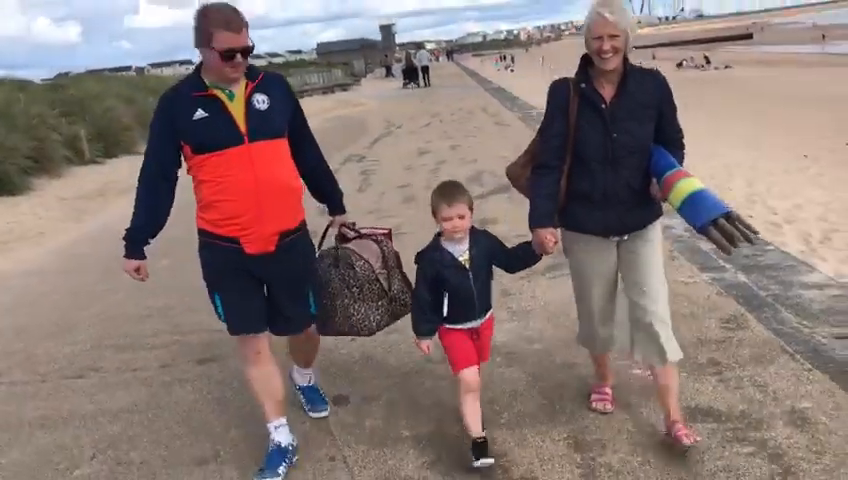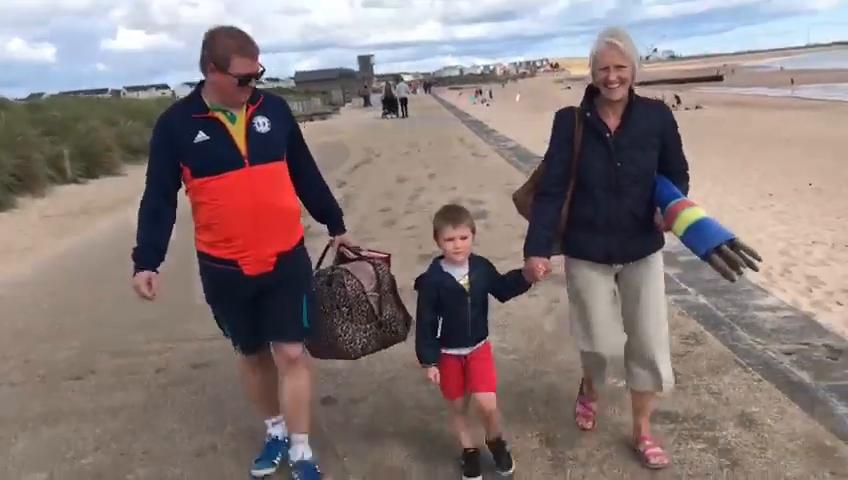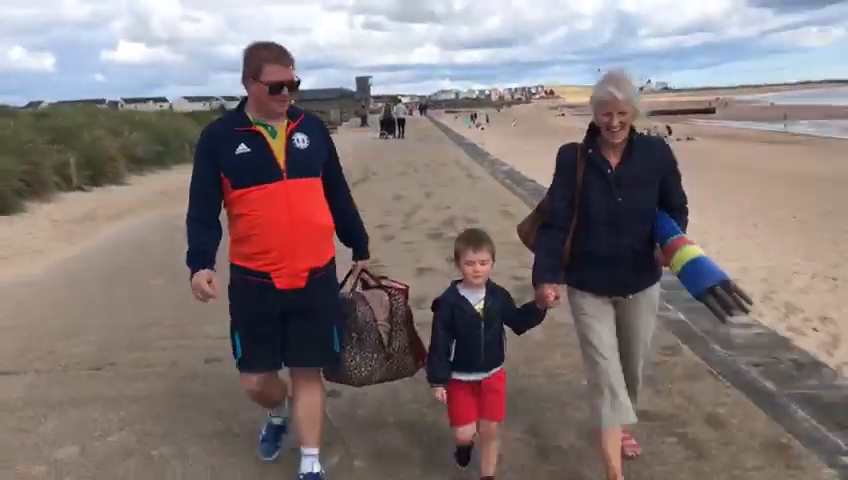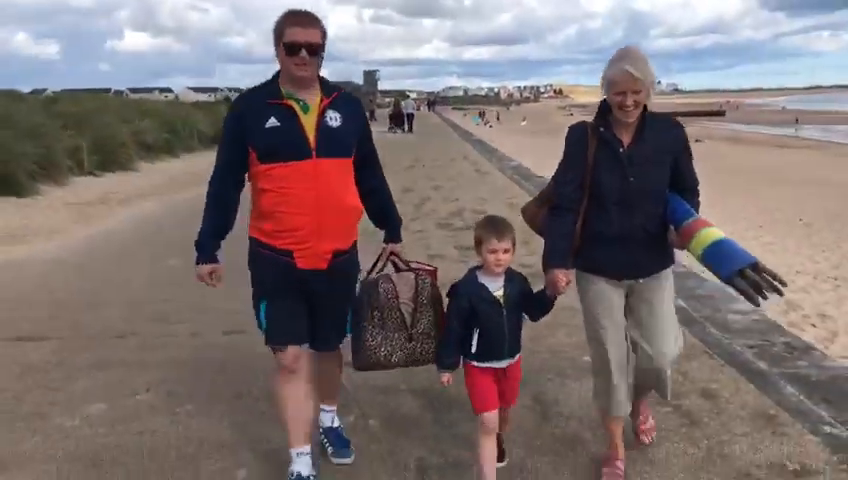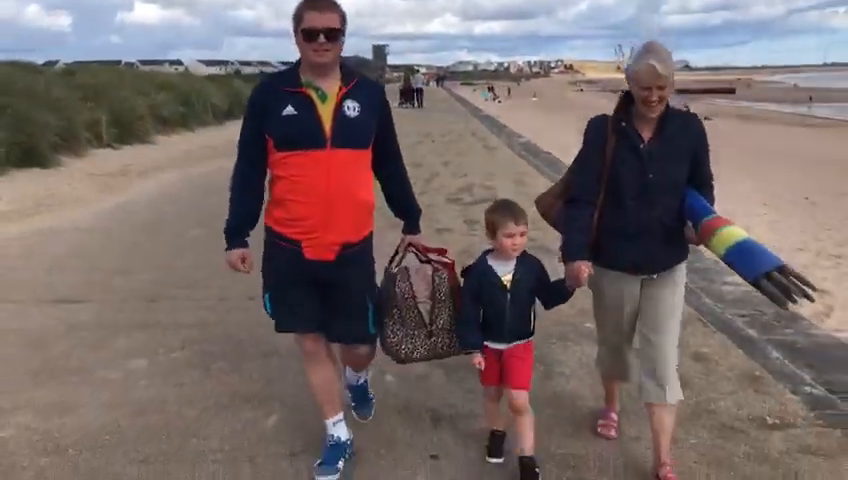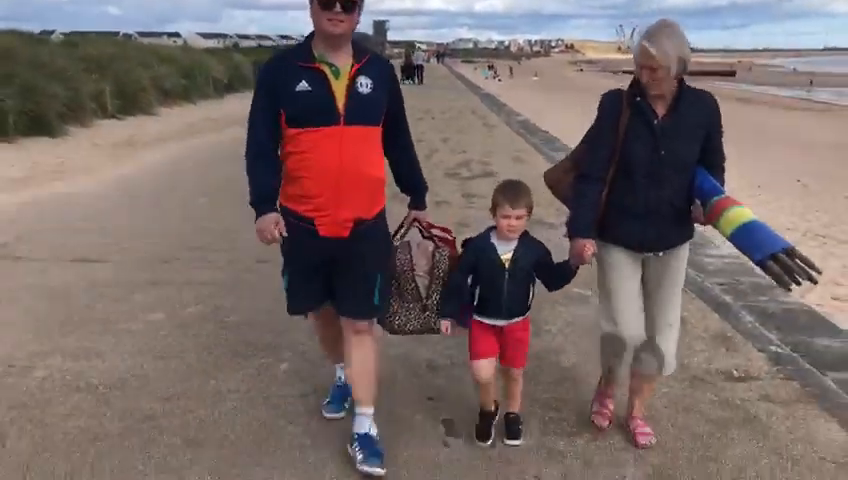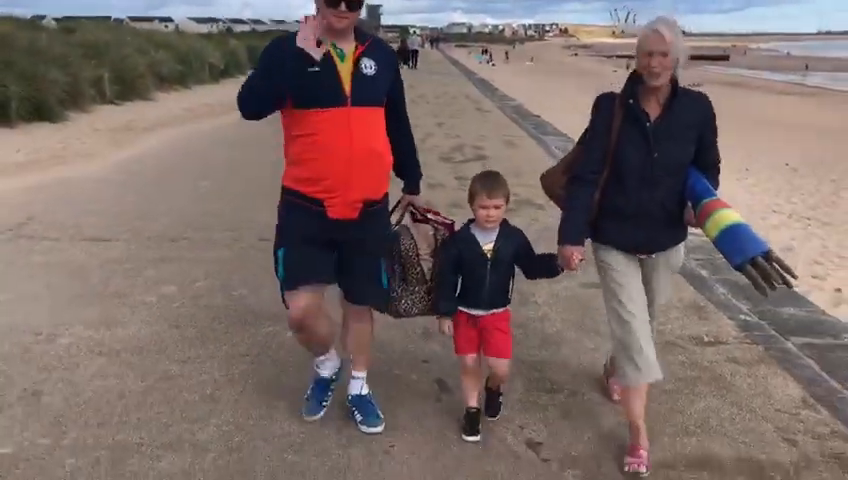
dt=0.3s
person 1, frame 1
left shoulder: (274, 87)
right shoulder: (177, 104)
left elbow: (306, 153)
right elbow: (156, 178)
left wrist: (334, 204)
right wrist: (136, 243)
left hip: (289, 239)
right hip: (224, 249)
left knee: (303, 329)
right knee: (251, 342)
left ankle: (304, 376)
right ankle: (281, 440)
person 1, frame 2
left shoulder: (274, 109)
right shoulder: (176, 126)
left elbow: (305, 173)
right elbow: (159, 199)
left wrist: (335, 224)
right wrist: (147, 261)
left hip: (287, 259)
right hip: (225, 269)
left knee: (291, 354)
right knee: (253, 355)
right ankle: (276, 431)
person 1, frame 3
left shoulder: (313, 130)
right shoulder: (219, 137)
left elbow: (338, 195)
right elbow: (203, 210)
left wrist: (359, 249)
right wrist: (201, 263)
left hip: (316, 279)
right hip: (253, 283)
left knee: (307, 373)
right knee: (256, 380)
right ankle: (277, 414)
person 1, frame 4
left shoulder: (347, 107)
right shoulder: (249, 109)
left elbow: (370, 175)
right elbow: (225, 184)
left wrist: (391, 230)
right wrist: (208, 249)
left hip: (337, 258)
right hip: (275, 259)
left knee: (327, 348)
right knee: (290, 359)
left ankle: (330, 420)
person 1, frame 5
left shoulder: (368, 94)
right shoulder: (269, 95)
left elbow: (389, 164)
right elbow: (248, 170)
left wrist: (410, 221)
right wrist: (237, 235)
left hip: (351, 248)
right hip: (288, 249)
left knee: (359, 345)
right knee: (311, 342)
left ankle: (357, 376)
right ankle: (336, 431)
person 1, frame 6
left shoulder: (379, 72)
right shoulder: (280, 70)
left elbow: (397, 142)
right elbow: (261, 146)
left wrist: (417, 198)
right wrist: (265, 205)
left hip: (365, 226)
right hip: (303, 224)
left knee: (360, 325)
right knee: (322, 312)
left ankle: (364, 428)
right ankle: (341, 376)
person 1, frame 7
left shoulder: (380, 55)
right shoulder: (287, 50)
left elbow: (397, 123)
right elbow: (251, 106)
left wrist: (411, 183)
right wrist: (301, 57)
left hip: (368, 208)
right hip: (304, 206)
left knee: (361, 302)
right knee: (299, 308)
left ankle: (358, 388)
right ankle: (325, 364)
person 2, frame 1
left shoulder: (652, 86)
right shoulder: (564, 94)
left elbow: (672, 144)
right elbow: (548, 161)
right wrist: (541, 220)
left hip: (642, 222)
right hip: (585, 226)
left knee: (653, 315)
right knee: (594, 309)
left ankle: (673, 419)
right ankle: (602, 378)
person 2, frame 2
left shoulder: (657, 117)
right shoulder: (570, 122)
left elbow: (677, 175)
right elbow: (551, 189)
right wrist: (537, 248)
left hip: (643, 251)
right hip: (586, 254)
left knee: (649, 343)
right knee: (601, 343)
left ankle: (642, 431)
right ankle: (588, 389)
person 2, frame 3
left shoulder: (656, 154)
right shoulder: (573, 159)
left elbow: (676, 209)
right elbow: (555, 222)
right wrist: (545, 276)
left hip: (641, 283)
right hip: (588, 286)
left knee: (630, 365)
right knee: (605, 375)
left ankle: (620, 429)
person 2, frame 4
left shoulder: (669, 133)
right shoulder: (583, 138)
left elbow: (687, 192)
right elbow: (563, 204)
right wrist: (556, 261)
left hip: (654, 266)
right hip: (598, 270)
left knee: (659, 353)
right knee: (609, 362)
left ankle: (639, 402)
person 2, frame 5
left shoulder: (688, 130)
right shoulder: (603, 131)
left elbow: (701, 187)
right elbow: (581, 196)
right wrist: (575, 253)
left hip: (668, 263)
right hip: (612, 262)
left knee: (661, 356)
right knee: (614, 341)
right ankle: (610, 404)
person 2, frame 6
left shoulder: (702, 108)
right shoulder: (616, 106)
left elbow: (712, 167)
right elbow: (591, 172)
right wrist: (581, 231)
left hip: (672, 241)
right hip: (618, 239)
left knee: (660, 332)
right knee: (625, 329)
left ankle: (636, 411)
right ankle: (606, 384)
person 2, frame 7
left shoulder: (696, 108)
right shoulder: (611, 108)
left elbow: (708, 168)
right elbow: (585, 176)
right wrist: (571, 235)
left hip: (667, 241)
right hip: (614, 241)
left knee: (642, 324)
right knee: (632, 329)
left ankle: (614, 367)
right ankle: (638, 438)
person 3, frame 1
left shoulder: (484, 241)
right shoulder: (431, 257)
left elbow: (510, 261)
right elbow: (423, 297)
left wrist: (536, 248)
right wrist: (423, 333)
left hip: (483, 320)
right hip: (452, 328)
left knee: (473, 375)
right knee: (469, 381)
left ankle: (468, 407)
right ankle: (478, 441)
person 3, frame 2
left shoulder: (482, 268)
right shoulder: (432, 280)
left elbow: (502, 289)
right elbow: (425, 322)
left wrist: (526, 276)
right wrist: (428, 360)
left hip: (479, 348)
right hip: (447, 353)
left knee: (487, 404)
right knee: (459, 406)
left ankle: (495, 440)
right ankle: (469, 451)
person 3, frame 3
left shoulder: (499, 296)
right shoulder: (449, 303)
left elbow: (518, 323)
right elbow: (439, 344)
left wrist: (539, 307)
right wrist: (438, 381)
left hip: (493, 376)
right hip: (460, 378)
left knee: (489, 431)
right knee: (464, 434)
right ankle: (464, 444)
person 3, frame 4
left shoulder: (518, 283)
right shoulder: (466, 290)
left elbow: (534, 311)
right elbow: (453, 329)
left wrist: (550, 293)
right wrist: (446, 365)
left hip: (511, 362)
right hip: (479, 366)
left knee: (504, 411)
right knee: (488, 424)
left ankle: (498, 438)
person 3, frame 5
left shoulder: (532, 267)
right shoulder: (478, 272)
left elbow: (549, 298)
right elbow: (468, 312)
left wrist: (569, 283)
right wrist: (473, 347)
left hip: (520, 345)
right hip: (488, 345)
left knee: (519, 401)
right knee: (492, 394)
right ankle: (495, 432)
person 3, frame 6
left shoulder: (534, 249)
right shoulder: (478, 247)
left elbow: (551, 280)
right elbow: (458, 280)
left wrist: (572, 264)
right wrist: (448, 314)
left hip: (517, 323)
right hip: (482, 322)
left knee: (513, 374)
right knee: (483, 376)
left ankle: (512, 415)
right ankle: (487, 410)
person 3, frame 7
left shoulder: (513, 238)
right shoulder: (459, 240)
left elbow: (532, 267)
right elbow: (445, 277)
right wrist: (444, 312)
left hip: (497, 313)
right hip: (463, 312)
left knee: (500, 368)
right knee: (469, 365)
left ankle: (493, 389)
